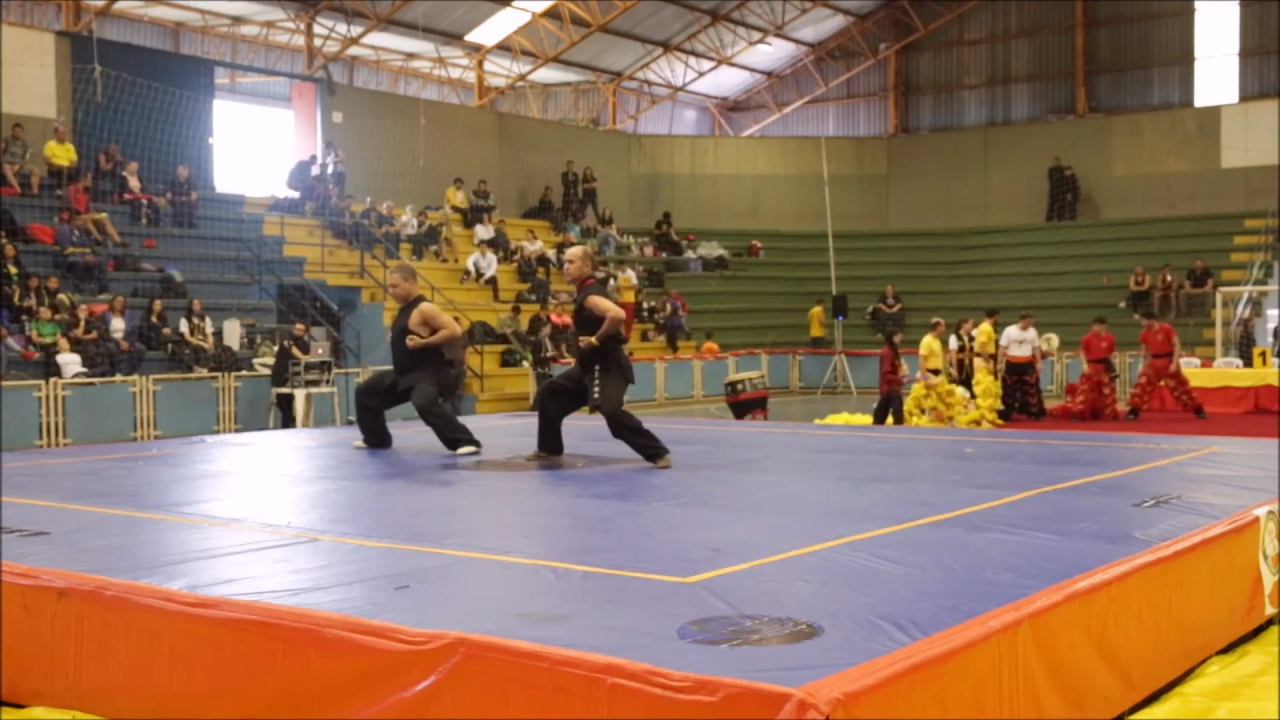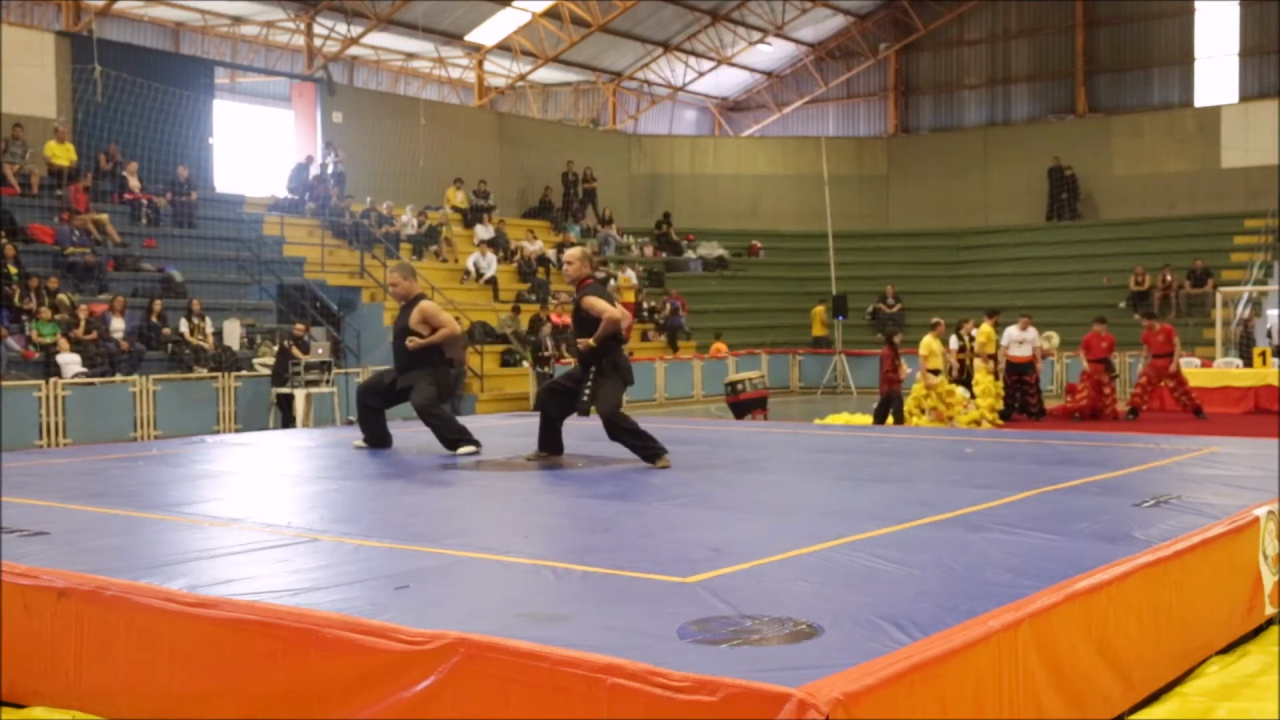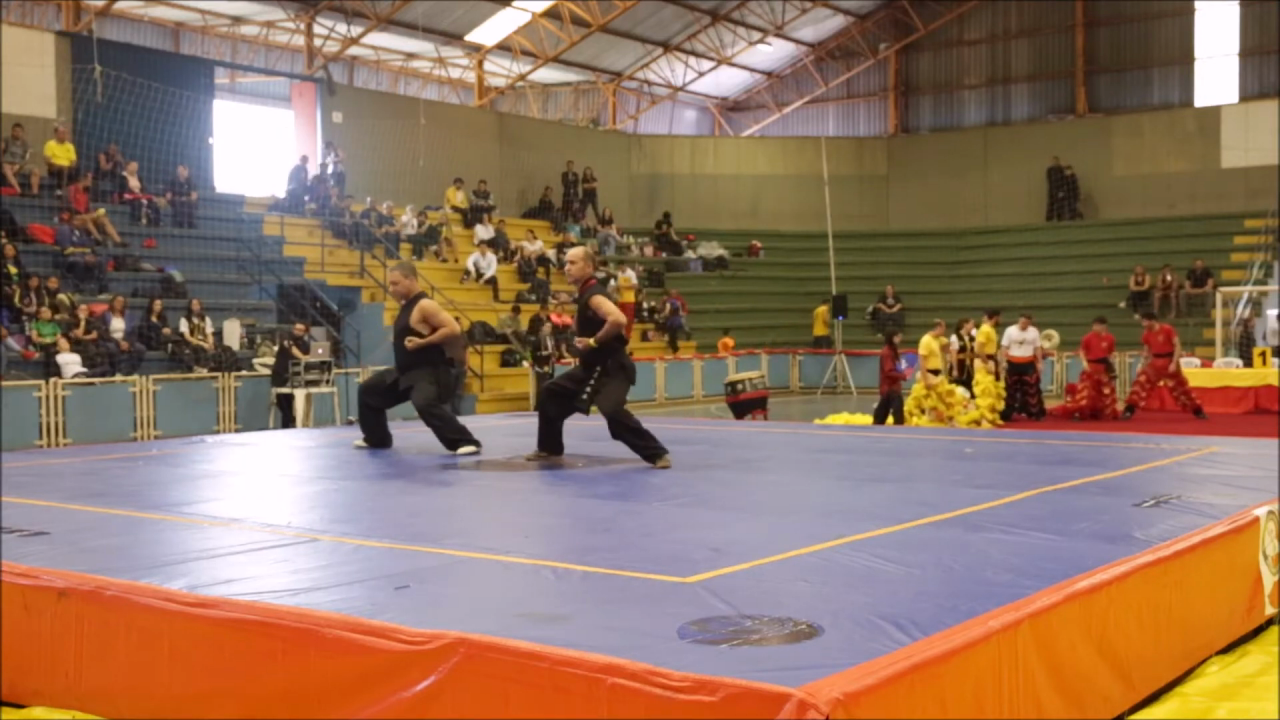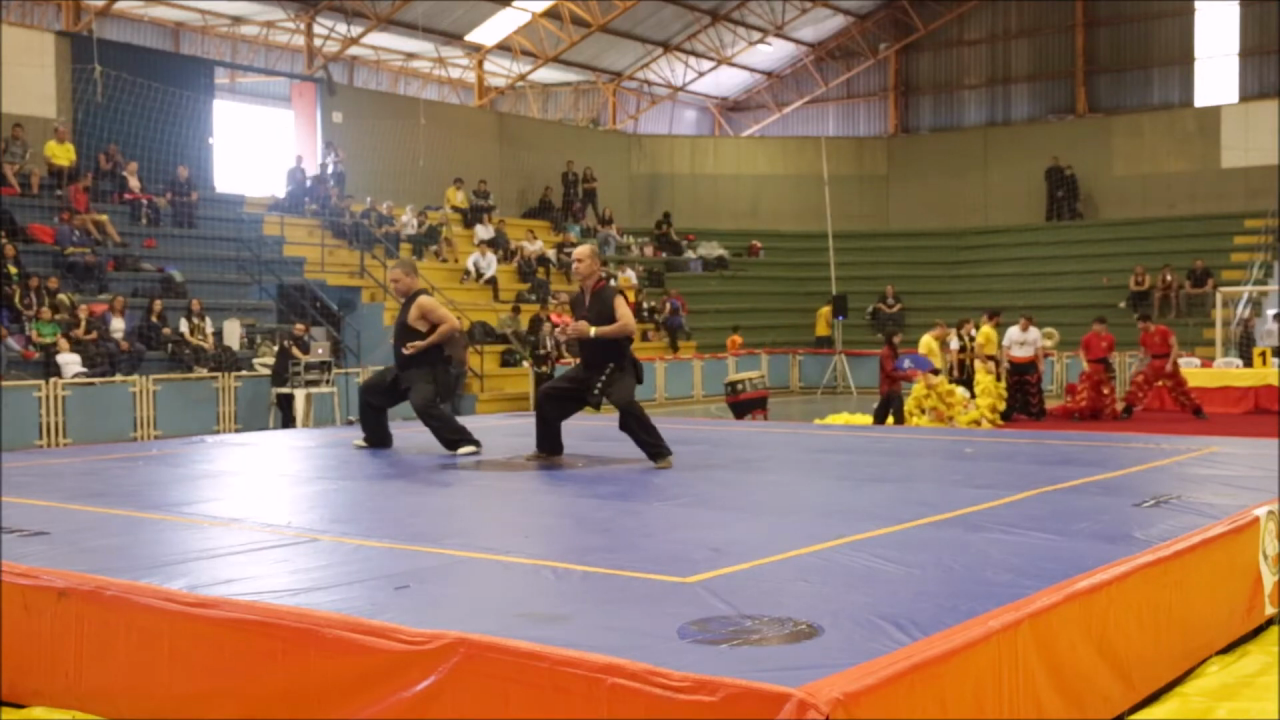
dt=0.1s
person 1, frame 1
left shoulder: (589, 295)
right shoulder: (591, 291)
left elbow: (618, 316)
right elbow: (617, 317)
left wrist: (596, 339)
right wrist: (596, 338)
left hip: (608, 365)
right hip: (591, 365)
left knee: (611, 410)
right knee: (548, 393)
left ankle: (657, 453)
right ankle: (549, 448)
person 1, frame 2
left shoulder: (586, 296)
right shoulder: (593, 291)
left elbow: (614, 317)
right elbow: (625, 316)
left wrist: (594, 341)
right wrist: (596, 339)
left hip: (607, 366)
right hip: (592, 366)
left knee: (608, 412)
right knee: (549, 393)
left ankle: (655, 453)
right ankle: (549, 448)
person 1, frame 3
left shoulder: (594, 295)
right shoulder: (585, 295)
left elbow: (618, 321)
left wrist: (594, 342)
right wrist: (584, 340)
left hip: (611, 367)
right hip: (590, 366)
left knee: (613, 410)
right knee: (550, 393)
left ankle: (656, 454)
right ankle: (549, 448)
person 1, frame 4
left shoulder: (611, 295)
right shoulder: (576, 300)
left elbow: (629, 327)
left wrist: (592, 332)
right wrist: (569, 332)
left hip: (616, 365)
right hip: (588, 366)
left knee: (625, 403)
right knee: (547, 395)
left ankle: (660, 453)
right ankle: (548, 449)
person 2, frame 1
left shoulder: (424, 308)
right shoulder: (404, 309)
left elbow: (455, 331)
left wrist: (424, 342)
right wrist: (395, 341)
left hip: (427, 372)
right hip: (402, 372)
left knee: (424, 403)
right knee: (365, 392)
left ankle: (465, 442)
right ankle: (376, 439)
person 2, frame 2
left shoulder: (424, 307)
right shoulder: (407, 307)
left elbow: (454, 330)
left wrist: (423, 343)
right wrist: (401, 342)
left hip: (427, 371)
right hip: (403, 372)
left knee: (424, 404)
right knee: (366, 391)
left ankle: (465, 442)
right ankle: (376, 438)
person 2, frame 3
left shoulder: (425, 305)
right shoulder: (408, 305)
left elbow: (453, 330)
left wrist: (423, 342)
right wrist: (401, 341)
left hip: (428, 371)
right hip: (405, 370)
left knee: (425, 404)
right knee: (368, 390)
left ankle: (465, 442)
right ankle: (376, 438)
person 2, frame 4
left shoulder: (424, 301)
right shoulder: (409, 302)
left elbow: (453, 325)
left wrist: (425, 344)
right wrist: (400, 341)
left hip: (426, 370)
right hip: (404, 369)
left knee: (423, 404)
right knee: (369, 390)
left ankle: (465, 442)
right ankle: (376, 438)
